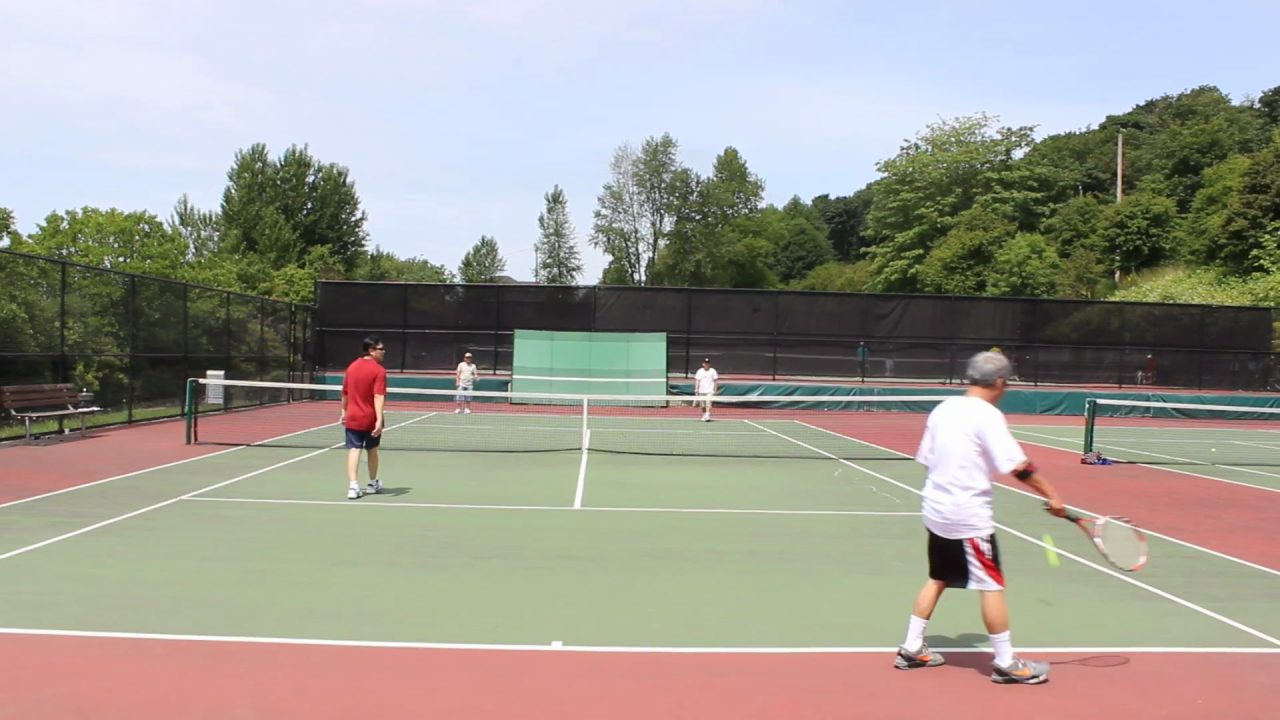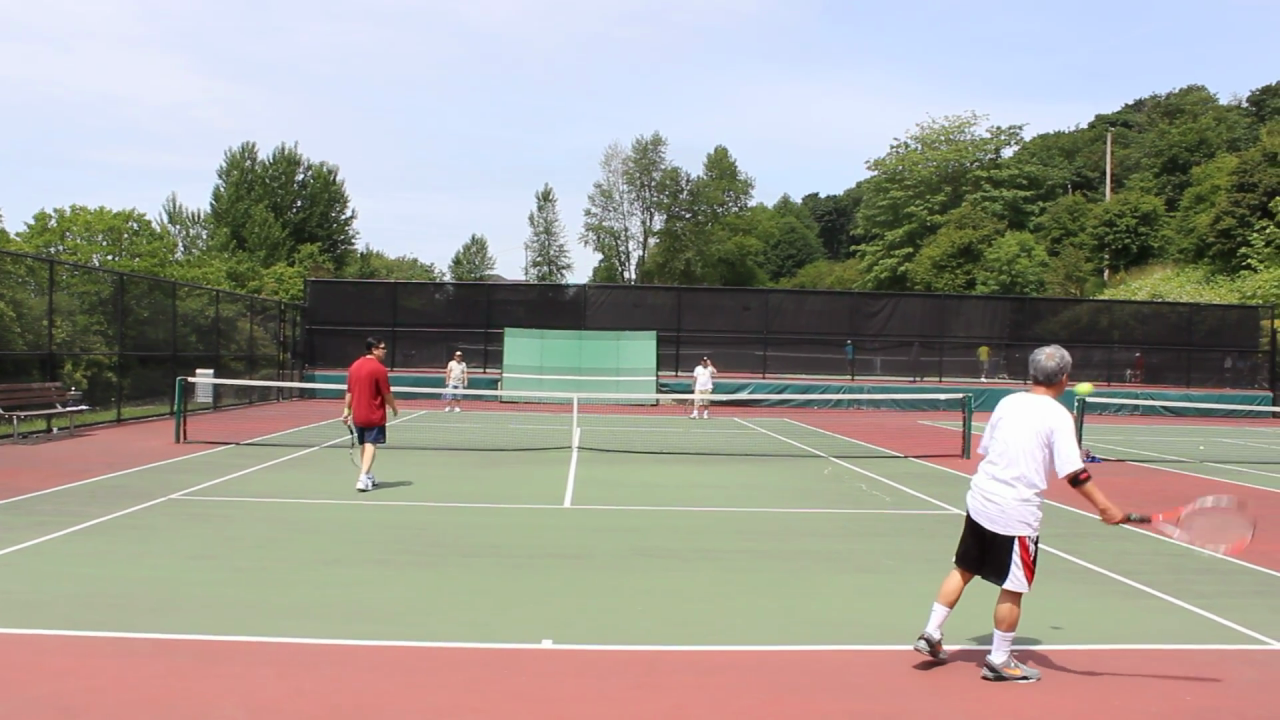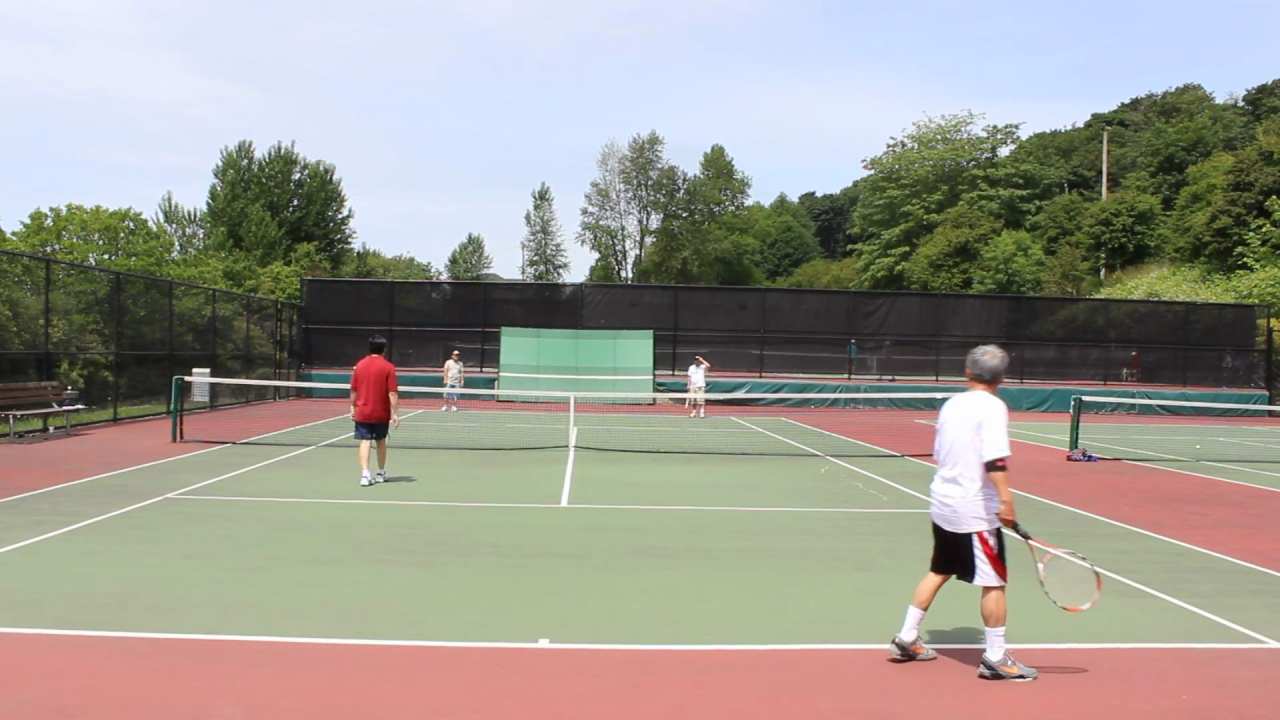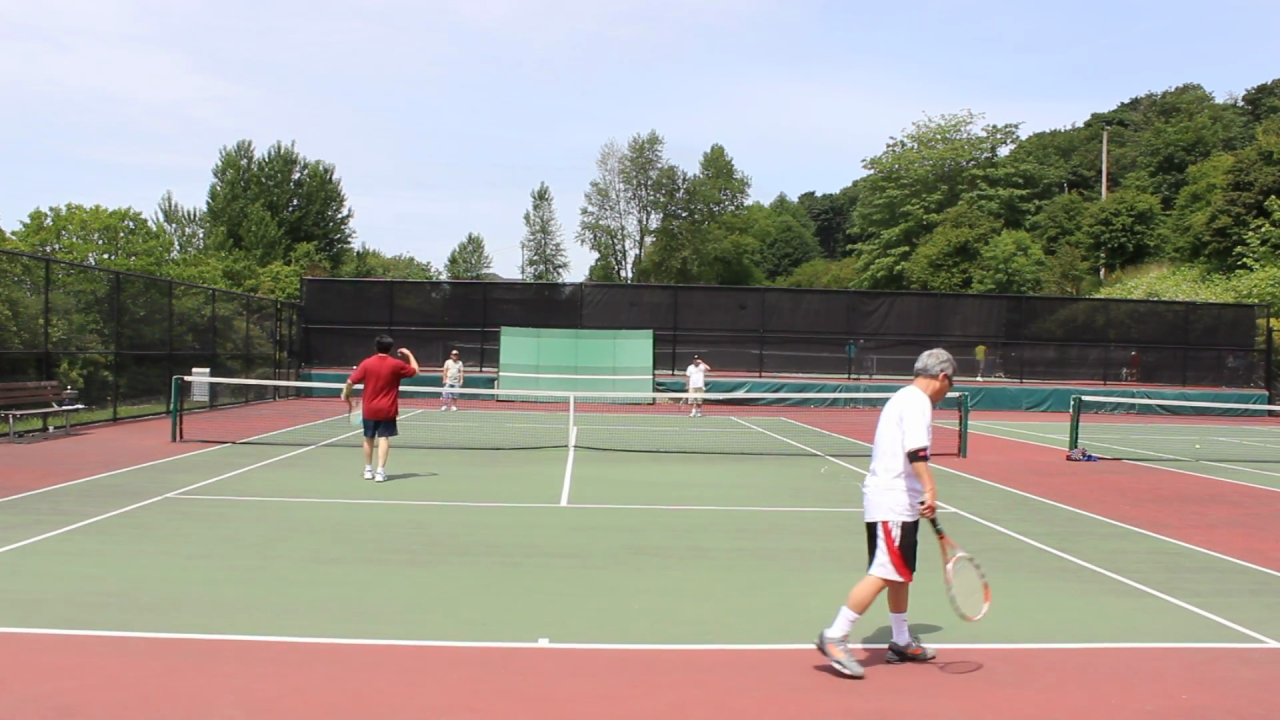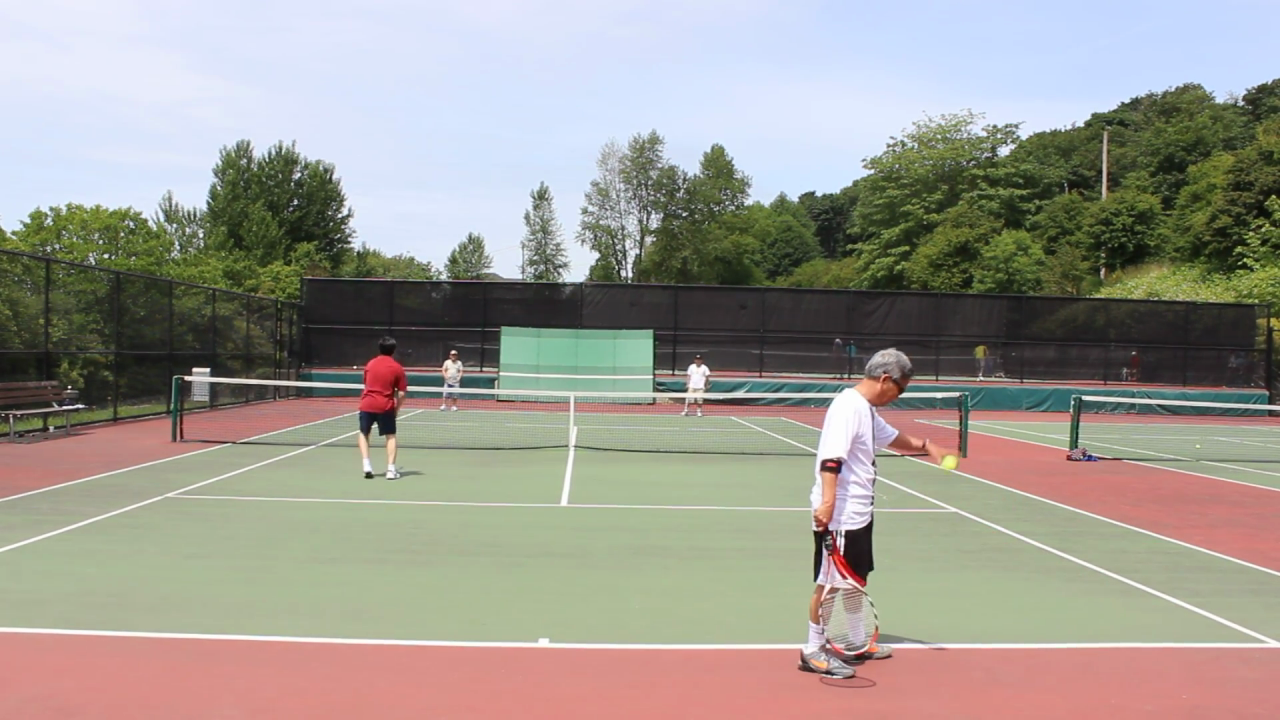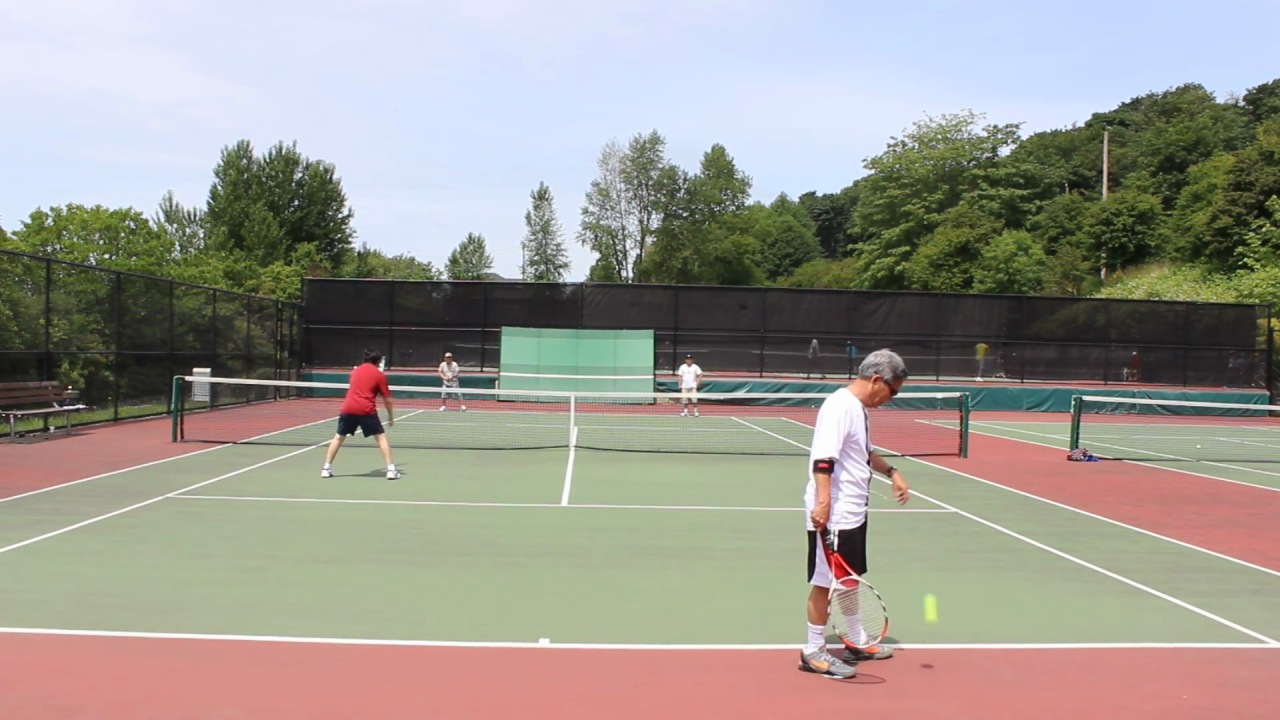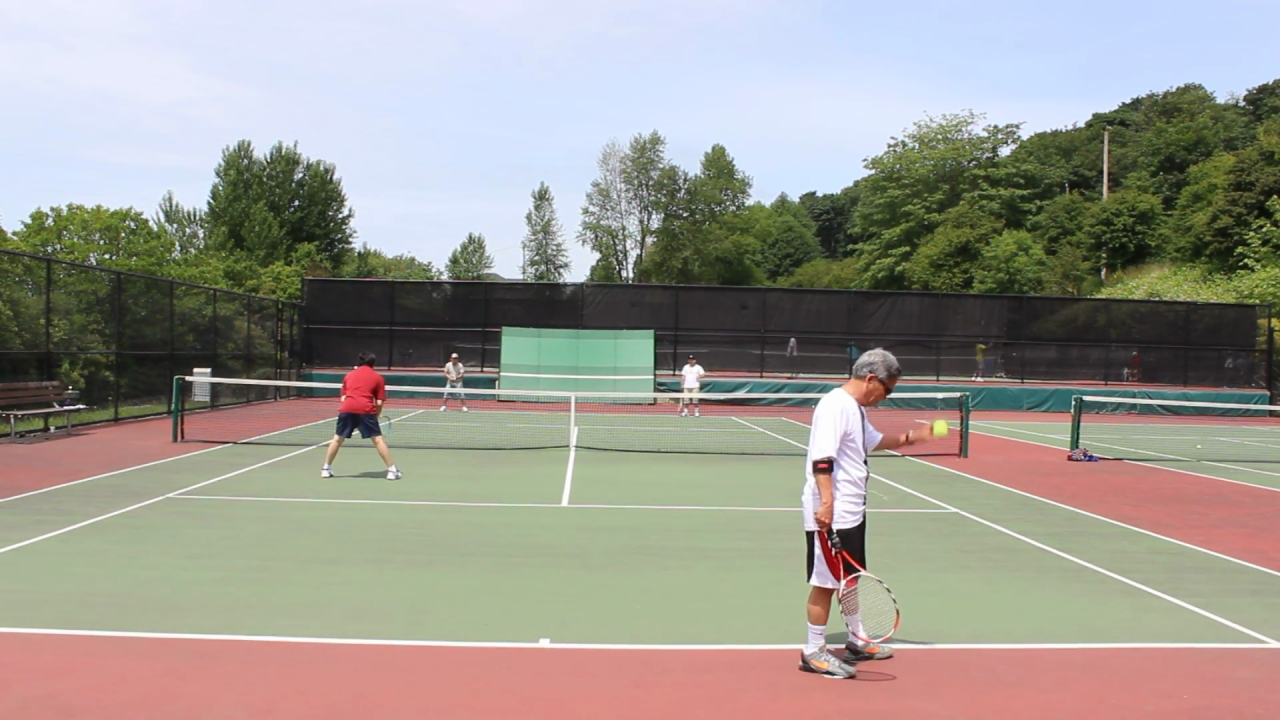
dt=0.7s
person 1, frame 1
left shoulder: (943, 409)
right shoulder: (987, 416)
left elbow: (925, 459)
right elbow: (1016, 464)
right wrist: (1050, 494)
left hip: (936, 510)
right hip: (967, 516)
left knee: (938, 579)
right knee: (992, 586)
left ankle: (911, 649)
right ankle: (1006, 662)
person 1, frame 2
left shoulder: (1008, 402)
right shoulder: (1058, 416)
right elbow: (1072, 471)
right wrist: (1104, 505)
left hip: (980, 501)
right hip: (1016, 512)
left knee: (963, 570)
right knee: (1013, 587)
left ankle: (931, 634)
right ankle: (999, 661)
person 1, frame 3
left shoulder: (951, 405)
right shoulder: (993, 407)
right elbow: (994, 458)
right wrist: (1005, 500)
left hip: (943, 503)
right hip: (975, 511)
left knee: (939, 572)
right knee: (993, 583)
left ankle: (906, 639)
right ankle: (996, 659)
person 1, frame 4
left shoulder: (902, 398)
right shoulder: (917, 400)
right elbow: (916, 451)
left wrist: (921, 491)
right wrist: (929, 489)
left hip: (890, 500)
right hip: (893, 503)
left knee: (899, 575)
right knee: (883, 575)
left ankle: (902, 643)
right ankle: (834, 637)
person 1, frame 5
left shoulder: (866, 408)
right shoulder: (849, 406)
left elbow: (891, 436)
right elbow: (831, 458)
left wrist: (925, 446)
right wrist: (827, 502)
left hip: (858, 511)
right hip: (839, 514)
left knee: (856, 579)
right knee: (830, 582)
right ankle: (813, 652)
person 1, frame 6
left shoulder: (859, 408)
right shoulder: (840, 406)
right elbow: (823, 459)
left wrist: (891, 472)
right wrist: (822, 502)
left hip: (854, 512)
right hip: (833, 515)
right knee: (825, 582)
right ankle: (813, 651)
person 1, frame 7
left shoulder: (856, 407)
right shoulder: (835, 405)
left elbow: (873, 441)
right elbow: (822, 458)
left wrist: (910, 437)
right wrist: (825, 502)
left hip: (852, 512)
right hip: (831, 514)
right knee: (825, 581)
left ankle: (856, 642)
right ankle: (814, 652)
